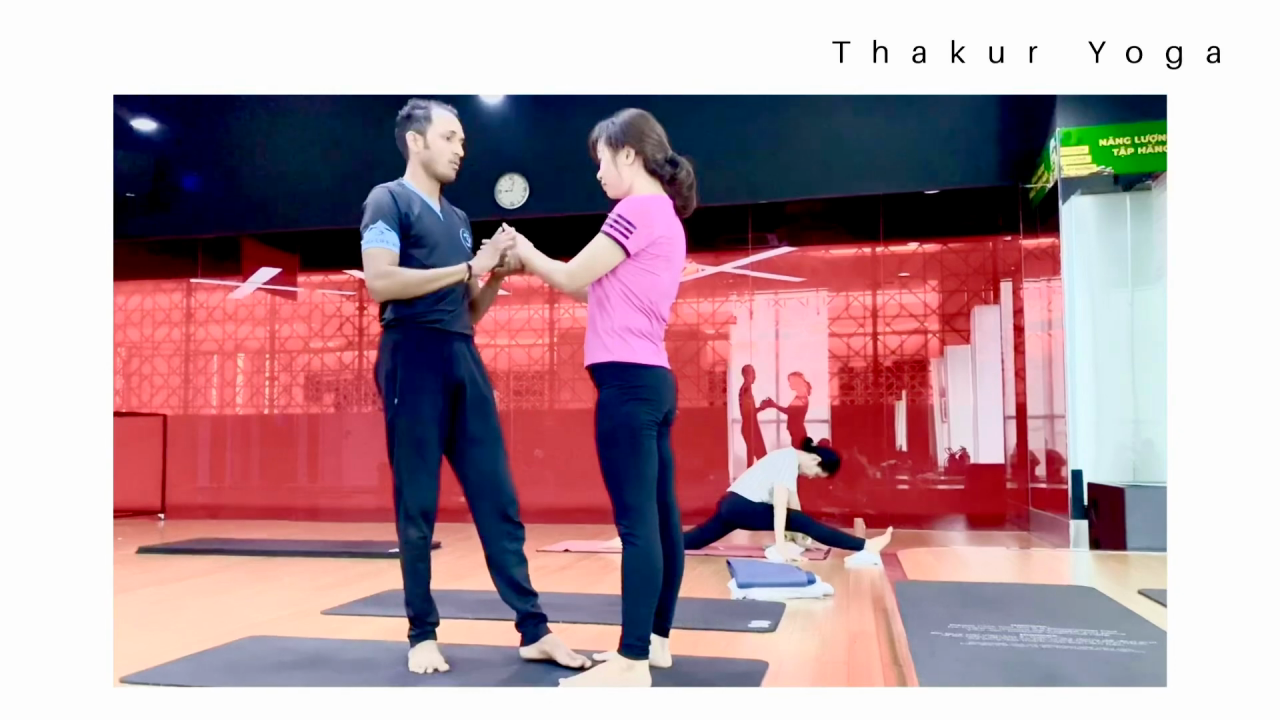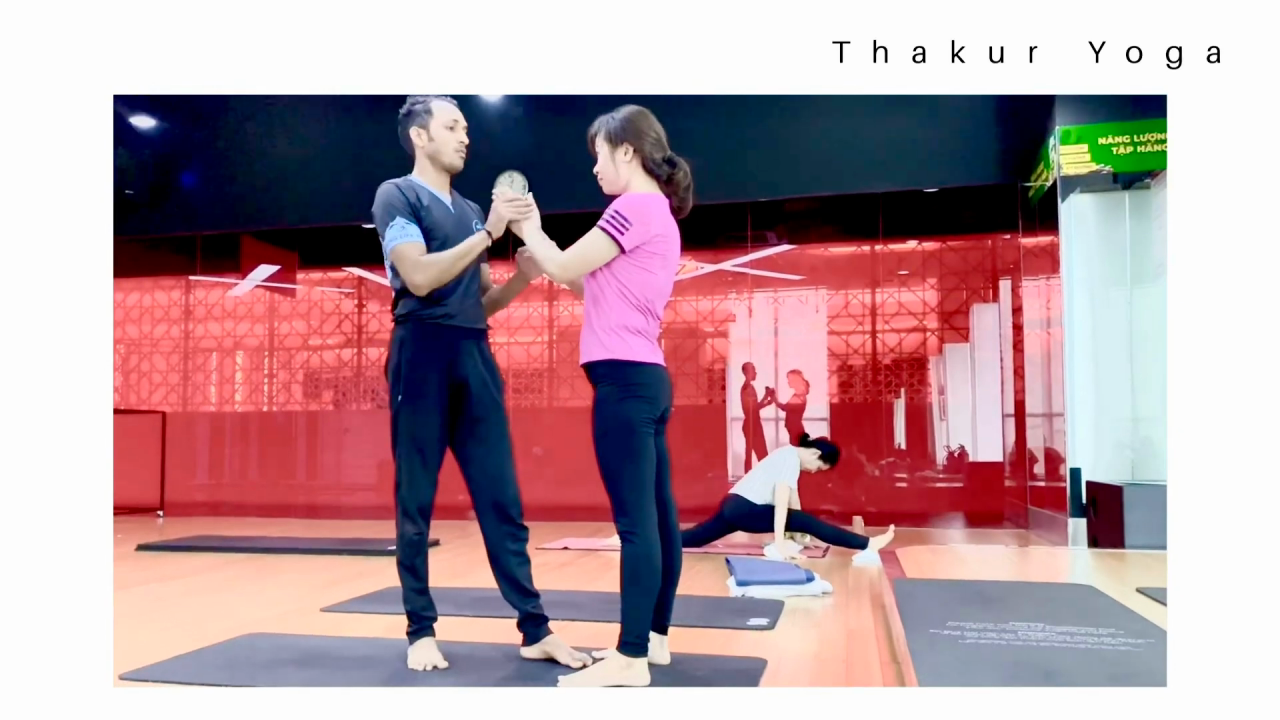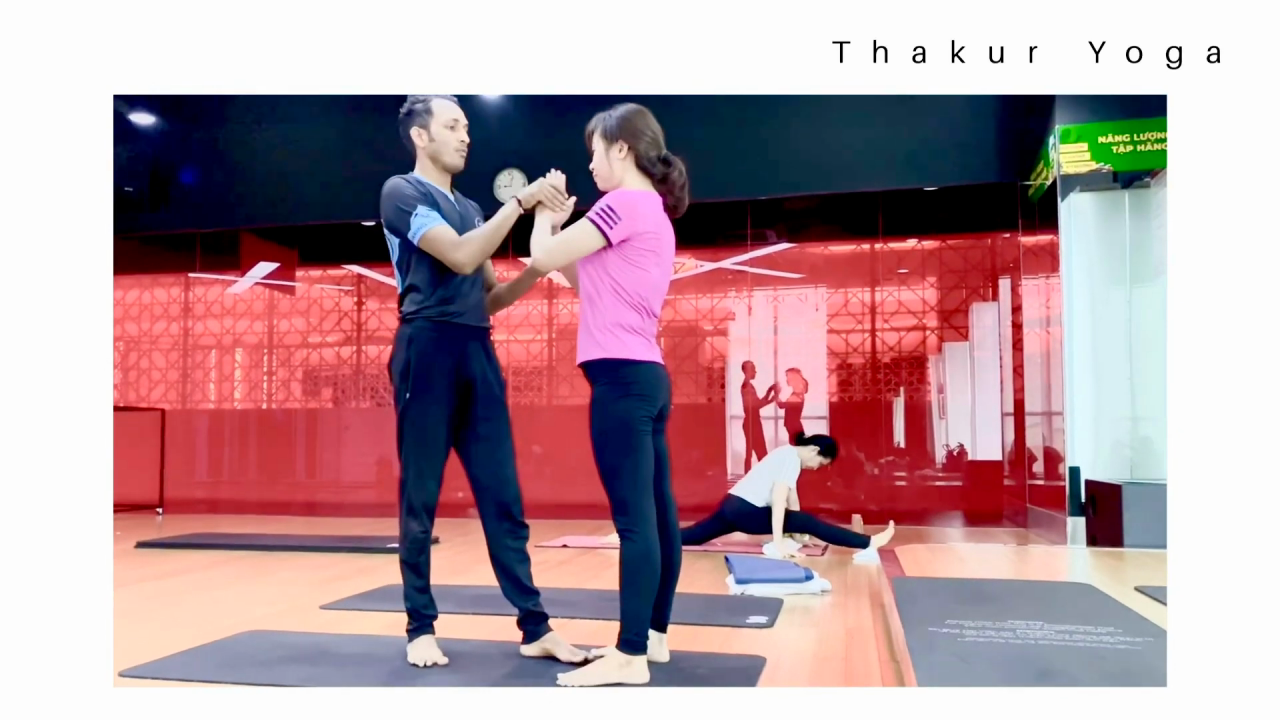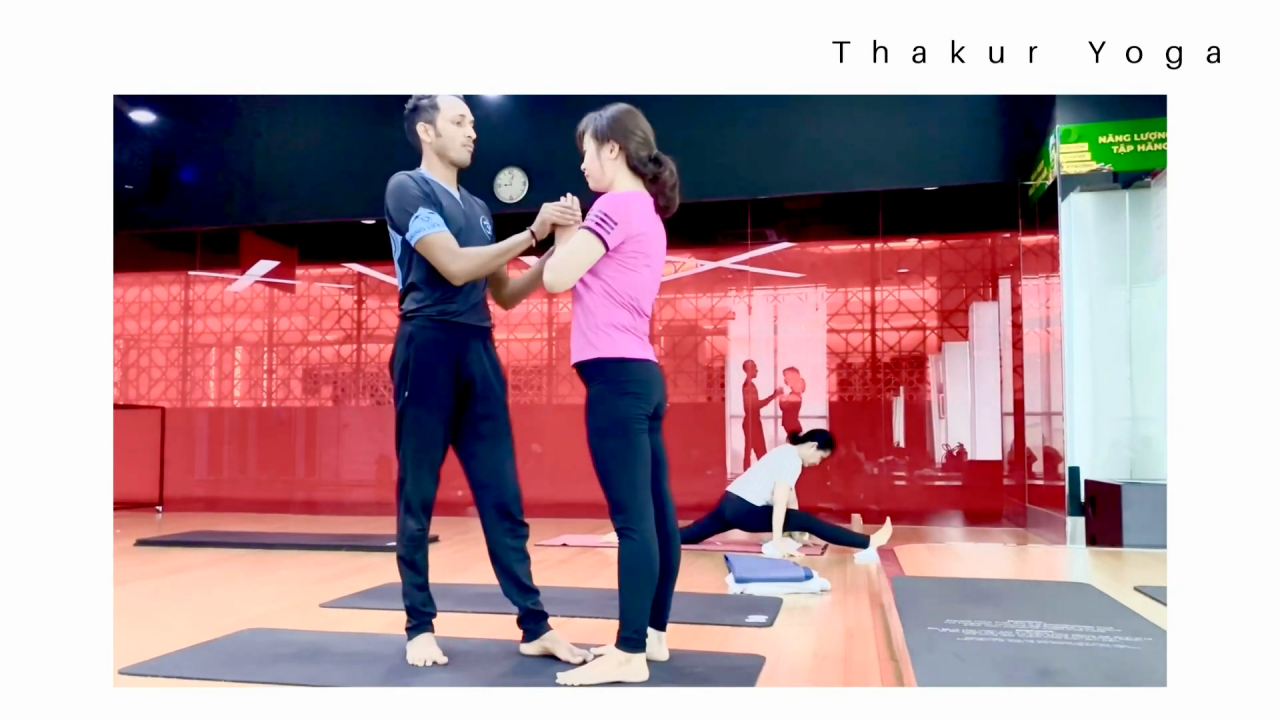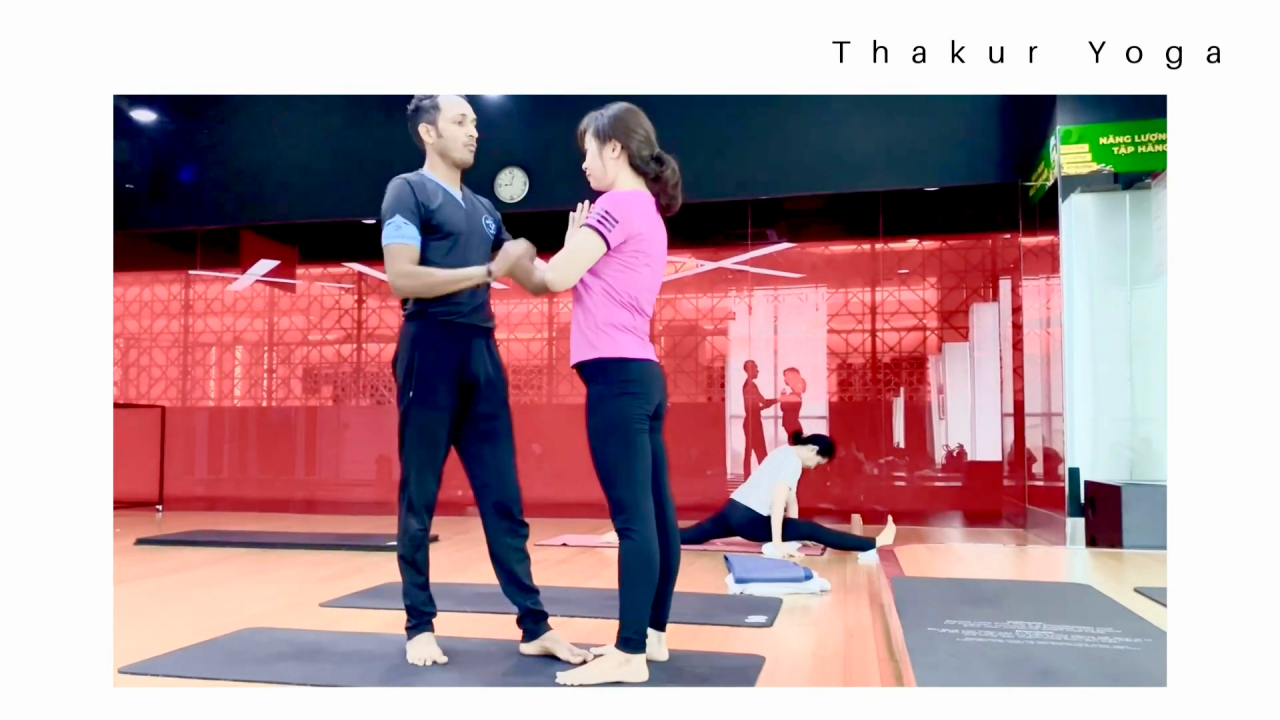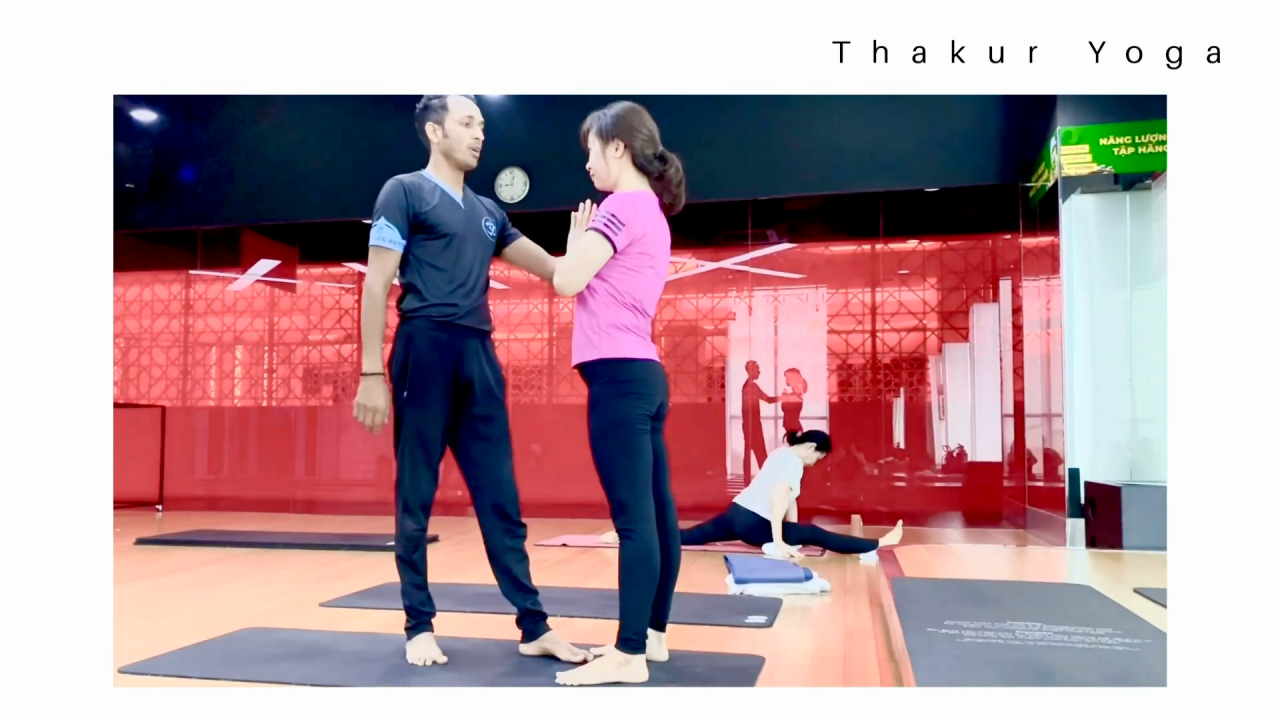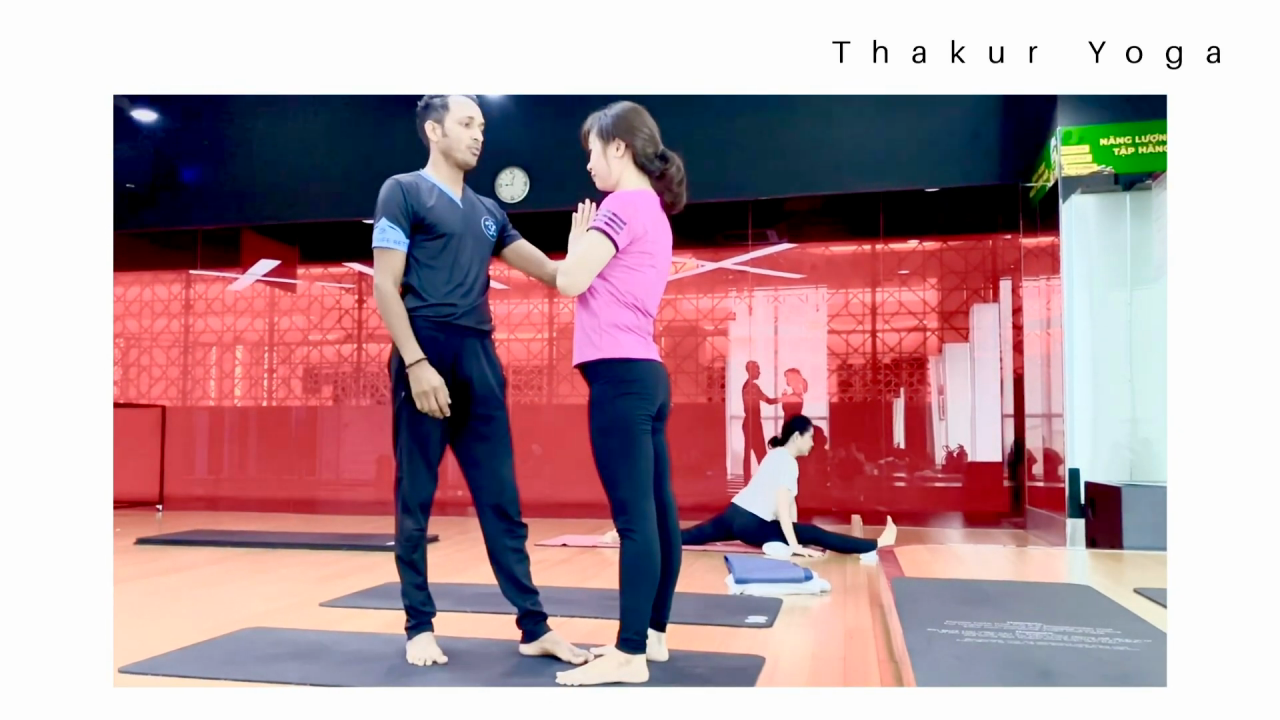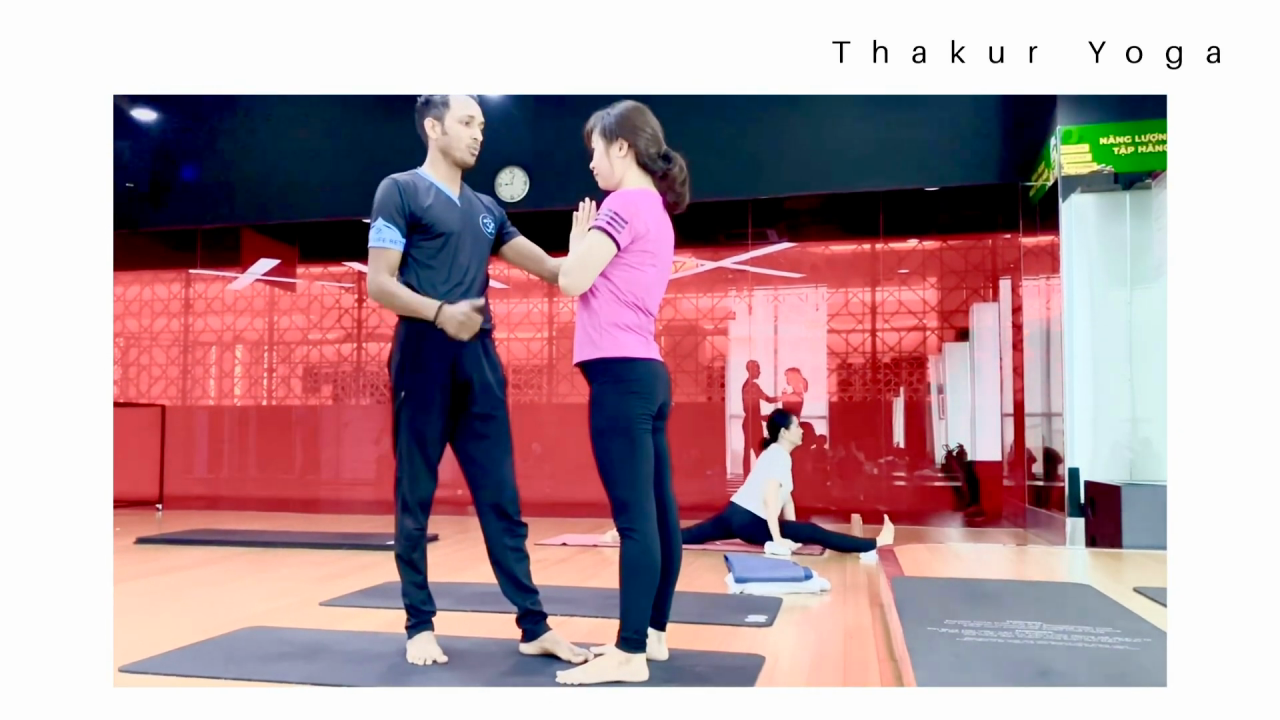
dt=0.5s
person 1, frame 1
left shoulder: (638, 210)
right shoulder: (664, 217)
left elbow: (573, 277)
right elbow: (598, 290)
left wrist: (525, 253)
right wrist: (531, 261)
left hip: (628, 381)
right hip: (651, 381)
left knee: (637, 524)
right knee: (659, 518)
left ankle: (632, 661)
right ankle: (654, 640)
person 1, frame 2
left shoulder: (633, 208)
right shoulder: (659, 214)
left elbow: (564, 269)
right elbow: (588, 282)
left wrist: (530, 230)
right wrist: (534, 237)
left hip: (624, 377)
right hip: (647, 378)
left knee: (634, 520)
right knee: (656, 514)
left ankle: (630, 657)
right ankle: (653, 637)
person 1, frame 3
left shoulder: (625, 204)
right shoulder: (653, 214)
left elbow: (543, 258)
right elbow: (587, 277)
left wrist: (546, 219)
right wrist: (561, 222)
left hip: (622, 377)
right hip: (646, 376)
left knee: (634, 518)
right knee: (656, 513)
left ankle: (630, 655)
right ankle: (652, 635)
person 1, frame 4
left shoulder: (617, 205)
right shoulder: (645, 212)
left elbow: (557, 279)
right elbow: (589, 279)
left wrist: (564, 238)
right wrist: (570, 239)
left hip: (616, 375)
right hip: (640, 375)
left knee: (631, 516)
right knee: (655, 510)
left ankle: (628, 652)
right ankle: (651, 633)
person 1, frame 5
left shoulder: (618, 205)
right shoulder: (648, 213)
left elbow: (559, 277)
left wrist: (573, 238)
right wrist: (580, 241)
left hip: (617, 376)
right hip: (641, 374)
left knee: (633, 517)
right knee: (653, 511)
left ankle: (628, 653)
right ankle: (650, 634)
person 1, frame 6
left shoulder: (623, 206)
right shoulder: (651, 211)
left elbow: (567, 282)
left wrist: (576, 240)
right wrist: (584, 244)
left hip: (618, 375)
right hip: (643, 375)
left knee: (633, 517)
right knee: (656, 512)
left ankle: (629, 654)
right ankle: (651, 634)
person 1, frame 7
left shoulder: (623, 204)
right shoulder: (653, 212)
left elbow: (571, 281)
left wrist: (578, 239)
right wrist: (586, 243)
left hip: (619, 374)
right hip: (645, 373)
left knee: (634, 518)
right knee: (656, 512)
left ankle: (629, 654)
right ankle: (651, 634)
person 1, frame 8
left shoulder: (624, 204)
right shoulder: (655, 211)
left elbow: (572, 281)
left wrist: (578, 239)
right wrist: (586, 243)
left hip: (620, 373)
right hip: (646, 373)
left knee: (633, 516)
right knee: (657, 511)
left ankle: (629, 653)
right ankle: (651, 633)
person 2, frame 1
left shoulder: (458, 218)
right shoulder: (388, 200)
right elbow: (380, 281)
left wrist: (494, 275)
right wrist: (467, 267)
left hip: (463, 358)
right hip: (413, 356)
left knee: (497, 497)
right knee: (417, 504)
left ankle: (534, 629)
right ankle: (422, 634)
person 2, frame 2
left shoulder: (471, 210)
right shoulder: (397, 195)
right elbow: (418, 278)
left wrist: (528, 268)
right wrist: (488, 234)
left hip: (475, 355)
right hip: (422, 352)
left knee: (501, 497)
right knee: (416, 501)
left ankle: (535, 630)
right ankle: (421, 630)
person 2, frame 3
left shoulder: (469, 209)
right shoulder: (402, 191)
right elbow: (461, 257)
left wrist: (541, 262)
right wrist: (522, 202)
left hip: (478, 353)
right hip: (427, 348)
left knee: (502, 496)
right knee: (420, 499)
left ankle: (534, 627)
right ankle: (421, 628)
person 2, frame 4
left shoulder: (477, 207)
right shoulder: (407, 187)
left elbow: (504, 294)
right elbow: (455, 267)
left wrist: (551, 256)
right wrist: (532, 232)
left hip: (480, 351)
right hip: (428, 347)
left knee: (502, 496)
right knee: (418, 496)
left ankle: (534, 625)
right ankle: (420, 626)
person 2, frame 5
left shoulder: (482, 208)
right shoulder: (408, 190)
right elbow: (400, 277)
right wrist: (486, 271)
left hip: (482, 352)
right hip: (430, 347)
left knee: (502, 496)
right knee: (420, 496)
left ankle: (534, 625)
right ankle: (420, 626)
person 2, frame 6
left shoulder: (487, 211)
right shoulder: (404, 192)
left elbow: (554, 270)
right elbow: (377, 285)
right wrist: (373, 373)
left hip: (479, 356)
right hip: (425, 350)
left knee: (500, 498)
right knee: (416, 498)
left ankle: (533, 626)
right ankle: (419, 626)
person 2, frame 7
left shoulder: (487, 210)
right shoulder: (403, 191)
left elbow: (552, 272)
right elbow: (385, 286)
right wrist: (415, 362)
left hip: (480, 357)
right hip: (425, 352)
left knee: (501, 499)
right knee: (415, 499)
left ankle: (534, 626)
right ankle: (419, 626)
person 2, frame 8
left shoulder: (485, 208)
right shoulder: (400, 191)
left elbow: (550, 269)
right elbow: (378, 283)
right wrist: (440, 314)
left hip: (478, 356)
right hip: (424, 353)
left knee: (500, 497)
right knee: (415, 497)
left ankle: (533, 626)
right ankle: (419, 625)
person 3, frame 1
left shoulder: (791, 459)
right shoulder: (789, 460)
left elbow: (792, 502)
right elbow: (779, 505)
left wrist: (797, 537)
right wrist: (781, 544)
left hip: (731, 505)
right hip: (741, 506)
left knee: (695, 541)
right knee: (805, 522)
right ankle: (865, 546)
person 3, frame 2
left shoulder: (791, 456)
right shoulder: (791, 459)
left elbow: (792, 500)
right elbow: (781, 503)
left wrist: (797, 535)
right wrist: (780, 543)
left hip: (734, 507)
right hip: (745, 509)
left knee: (695, 539)
right knee: (809, 522)
right ankle: (868, 544)
person 3, frame 3
left shoulder: (788, 454)
right shoulder: (791, 458)
left elbow: (791, 499)
right elbow: (779, 501)
left wrist: (795, 533)
right wrist: (778, 542)
left hip: (732, 506)
right hip: (746, 511)
left knee: (695, 536)
right knee: (809, 523)
right ankle: (869, 542)
person 3, frame 4
left shoulder: (787, 452)
right shoulder: (792, 459)
left elbow: (790, 498)
right elbow: (780, 500)
left wrist: (794, 532)
right wrist: (778, 541)
left hip: (731, 503)
right hip: (744, 509)
left knee: (693, 534)
right knee: (809, 521)
right ankle: (868, 542)
person 3, frame 5
left shoulder: (785, 452)
right shoulder: (792, 461)
left elbow: (790, 499)
right elbow: (778, 500)
left wrist: (794, 534)
right wrist: (778, 542)
left hip: (733, 510)
right hip: (749, 519)
left knee: (696, 535)
right knee: (812, 531)
right ankle: (875, 543)
person 3, frame 6
left shoulder: (783, 453)
right shoulder: (793, 462)
left elbow: (789, 498)
right elbow: (778, 498)
left wrist: (793, 534)
right wrist: (779, 542)
left hip: (737, 514)
right hip: (752, 523)
left knee: (693, 536)
right knee: (815, 535)
person 3, frame 7
left shoulder: (778, 455)
right shoulder: (787, 462)
left elbow: (789, 500)
right elbow: (782, 504)
left wrist: (795, 533)
right wrist: (794, 544)
left hip: (735, 515)
right hip: (750, 524)
left knee: (689, 537)
right knee: (815, 535)
right ankle: (876, 544)
person 3, frame 8
left shoulder: (774, 453)
right shoulder: (779, 456)
left elbow: (786, 497)
right elbow: (770, 497)
left wrist: (791, 534)
right wrist: (779, 538)
left hip: (735, 514)
right hip: (749, 521)
left knee: (686, 536)
right knee: (813, 533)
right ankle: (875, 543)
